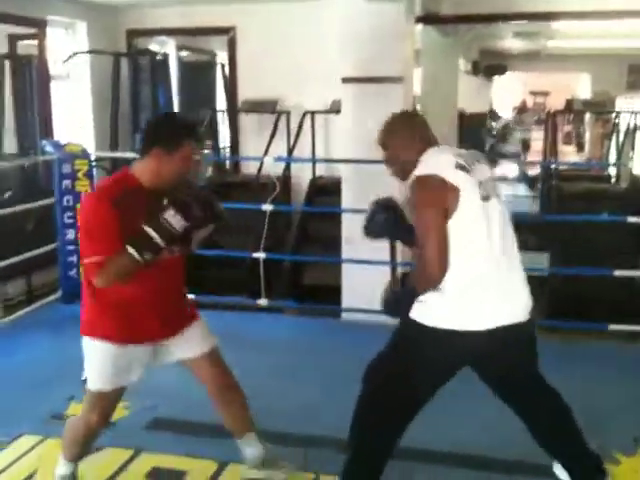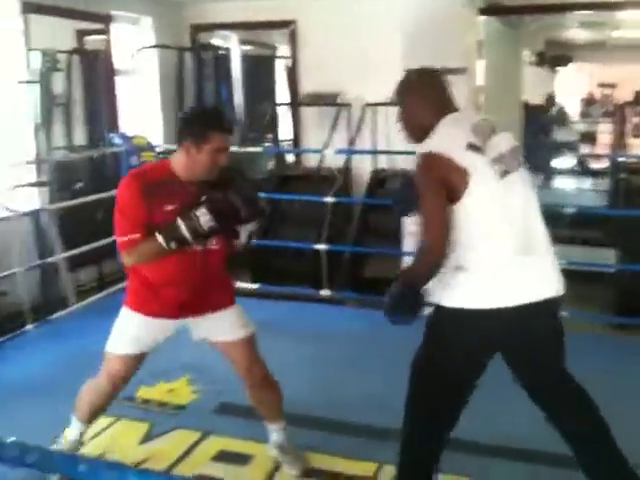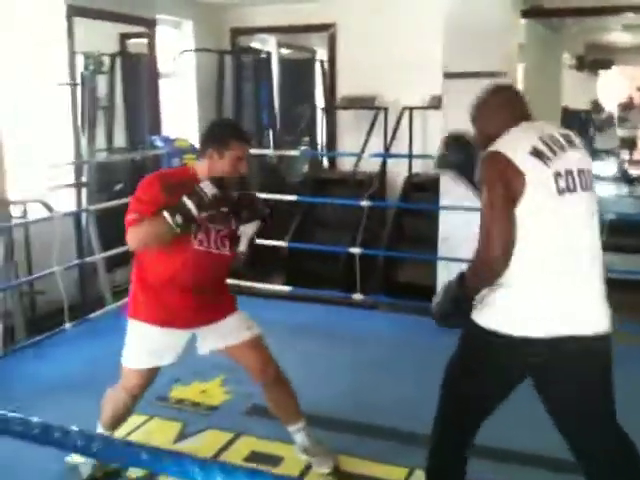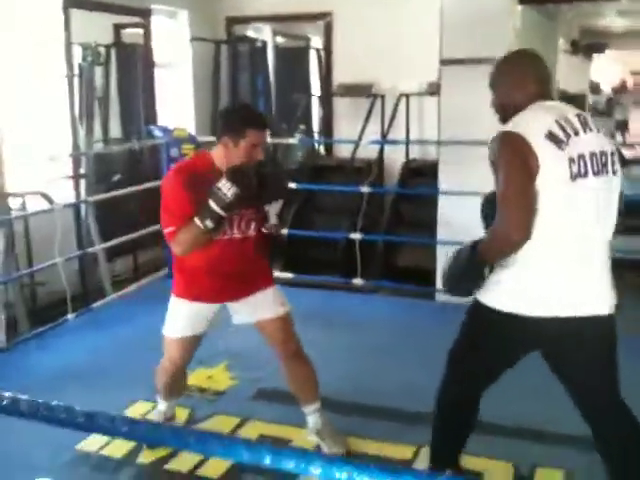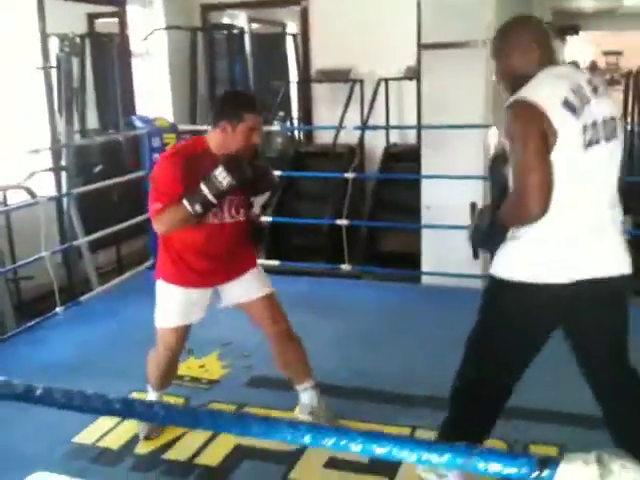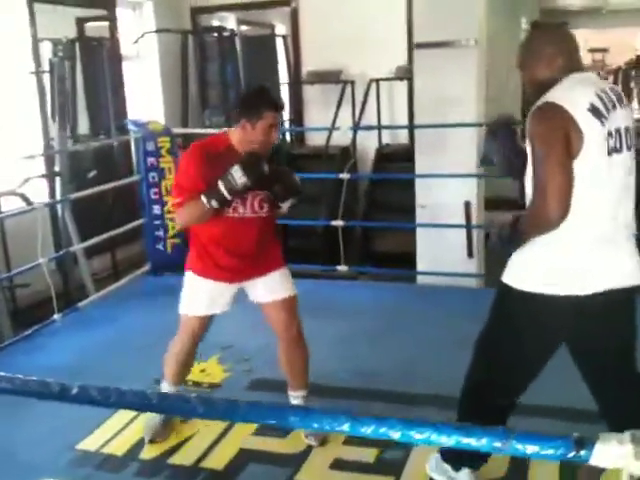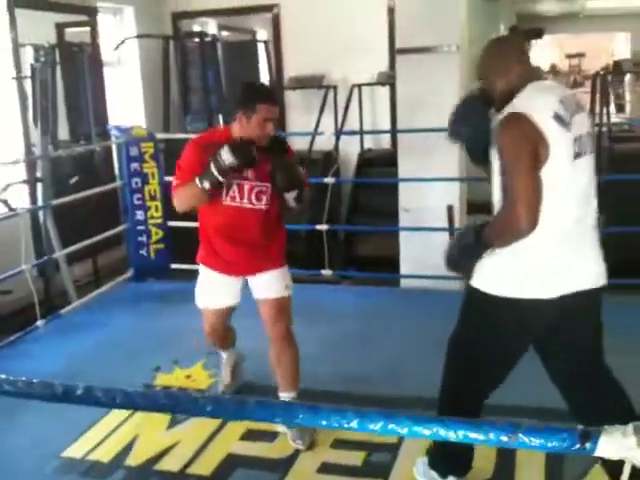
dt=0.3s
person 1, frame 1
left shoulder: (426, 181)
right shoulder: (474, 167)
left elbow: (433, 269)
left wrist: (403, 290)
right wrist: (401, 229)
left hip: (451, 318)
right hip: (509, 310)
left knee: (382, 392)
right knee: (529, 390)
person 1, frame 2
left shoulder: (435, 158)
right shoulder: (494, 133)
left elbow: (433, 251)
left wrist: (405, 288)
left hip: (478, 296)
right hip: (538, 288)
left knee: (430, 398)
right knee: (556, 388)
person 1, frame 3
left shoulder: (498, 160)
right shoulder: (574, 147)
left elbow: (495, 255)
left wrist: (462, 289)
left hip: (514, 320)
right hip: (583, 317)
left knee: (458, 411)
right knee: (598, 433)
person 1, frame 4
left shoulder: (514, 139)
right shoulder: (596, 133)
left elbow: (514, 228)
left wrist: (474, 257)
left hip: (519, 300)
right hip: (589, 298)
left knee: (460, 384)
right knee: (605, 408)
person 1, frame 5
left shoulder: (529, 106)
right shoulder: (597, 93)
left elbow: (532, 204)
left wrist: (496, 217)
left hip: (537, 270)
left knee: (486, 370)
person 1, frame 6
left shoulder: (552, 112)
left elbow: (551, 209)
left wrist: (513, 231)
right wrist: (523, 161)
left hip: (551, 278)
left knee: (495, 372)
person 1, frame 7
left shoulder: (516, 122)
right shoulder: (569, 104)
left elbow: (521, 219)
left wrist: (477, 238)
right wrist: (490, 149)
left hip: (519, 282)
right hip: (579, 274)
left knee: (466, 373)
right knee: (589, 379)
person 2, frame 1
left shoulder: (172, 193)
right shoulder: (102, 201)
right elbow: (103, 277)
left wrist: (198, 225)
right wrist: (156, 235)
left hip: (174, 316)
right hip: (115, 325)
left knee: (222, 383)
right knee: (96, 414)
person 2, frame 2
left shoulder: (222, 186)
right shoulder: (140, 184)
left elbow: (237, 245)
right elbow: (131, 255)
left wrist: (247, 220)
right wrist: (186, 227)
left hip: (211, 299)
right hip: (150, 302)
left knee: (255, 371)
right knee: (113, 377)
left ankle: (279, 440)
right ankle: (72, 436)
person 2, frame 3
left shoulder: (229, 199)
right shoulder: (161, 184)
left elbow: (234, 258)
right elbow: (136, 239)
left wrist: (248, 228)
right wrist: (192, 205)
left hip: (216, 307)
right hip: (157, 309)
left knee: (268, 371)
right knee: (131, 387)
left ankle: (304, 440)
person 2, frame 4
left shoulder: (254, 175)
right shoulder: (182, 177)
left elbow: (268, 227)
right elbow: (181, 245)
left wrist: (274, 203)
right wrist: (220, 204)
left hip: (252, 280)
right hip: (196, 287)
left knee: (289, 349)
right knee: (174, 359)
left ankle: (317, 424)
right ankle: (162, 411)
person 2, frame 5
left shoulder: (241, 161)
right shoulder: (176, 161)
right elbow: (163, 224)
left wrist: (260, 194)
right wrist: (211, 189)
left hip: (237, 264)
right hip: (183, 271)
left knee: (279, 328)
right knee: (168, 346)
left ankle: (310, 402)
right ankle: (154, 402)
person 2, frame 6
left shoulder: (269, 158)
right shoulder: (201, 155)
left elbow: (282, 209)
right elbow: (181, 215)
left wrist: (286, 192)
right wrist: (226, 188)
left hip: (264, 261)
right hip: (209, 265)
left knee: (291, 330)
right knee: (187, 337)
left ankle: (298, 407)
person 2, frame 7
left shoulder: (278, 149)
right shoulder: (203, 146)
left elbow: (297, 202)
right elbow: (181, 202)
left wrist: (289, 178)
right wrist: (218, 169)
left hip: (267, 257)
right hip: (218, 258)
left knee: (279, 330)
right knee: (213, 328)
right ankle: (231, 358)
